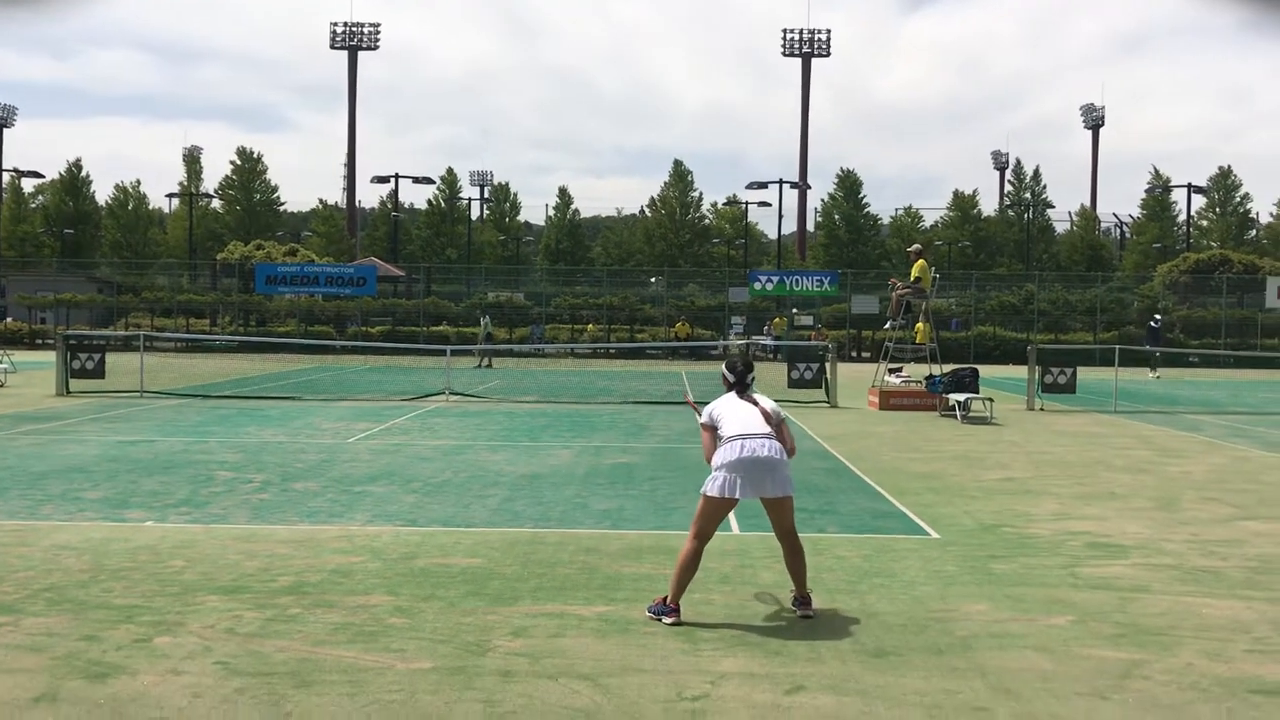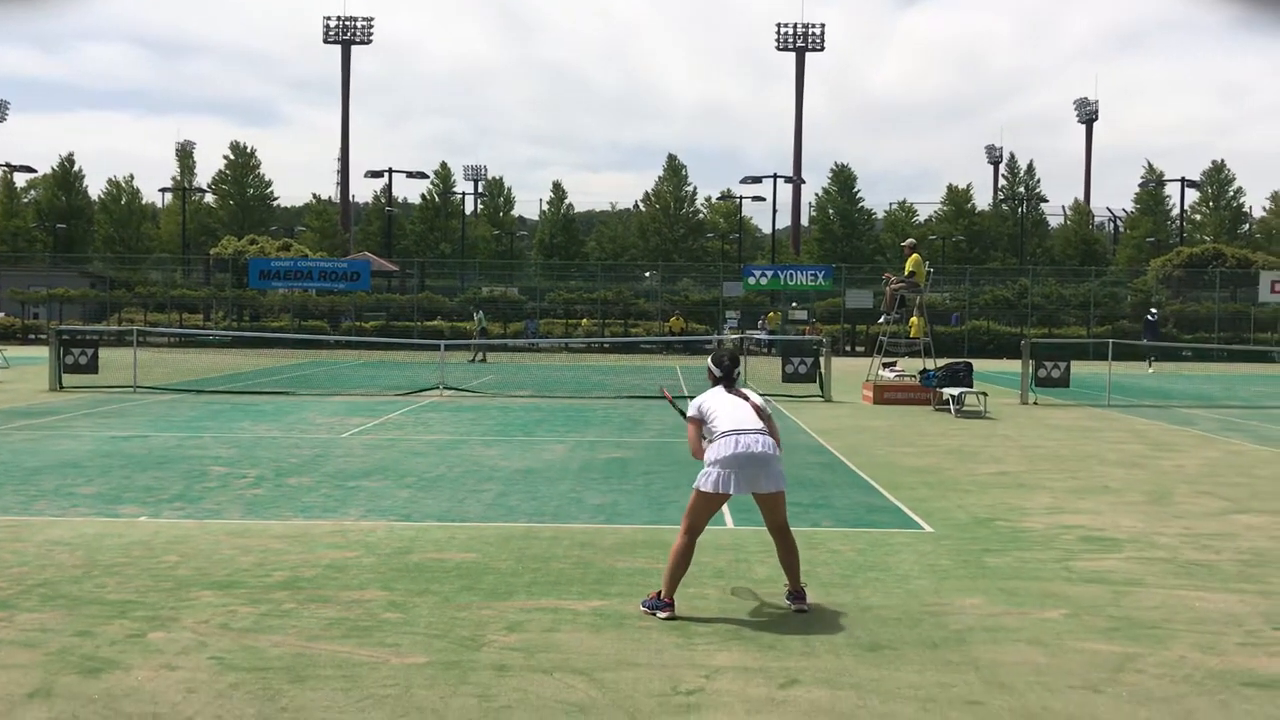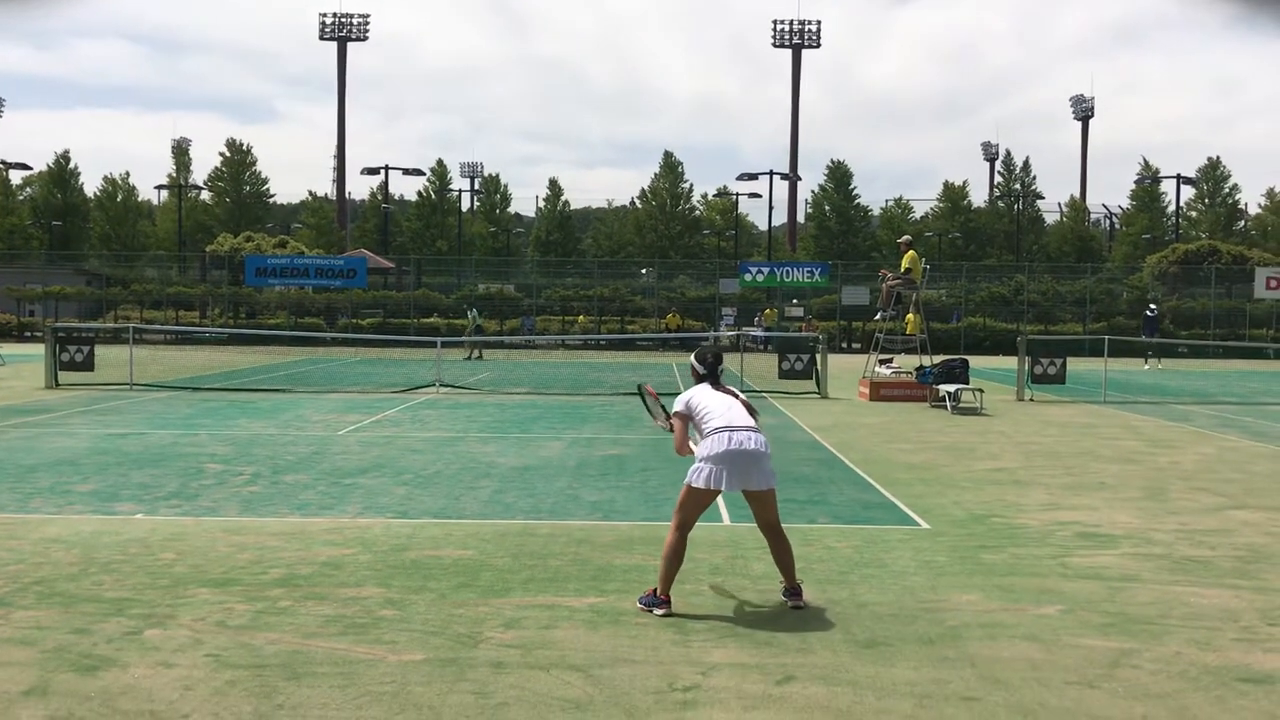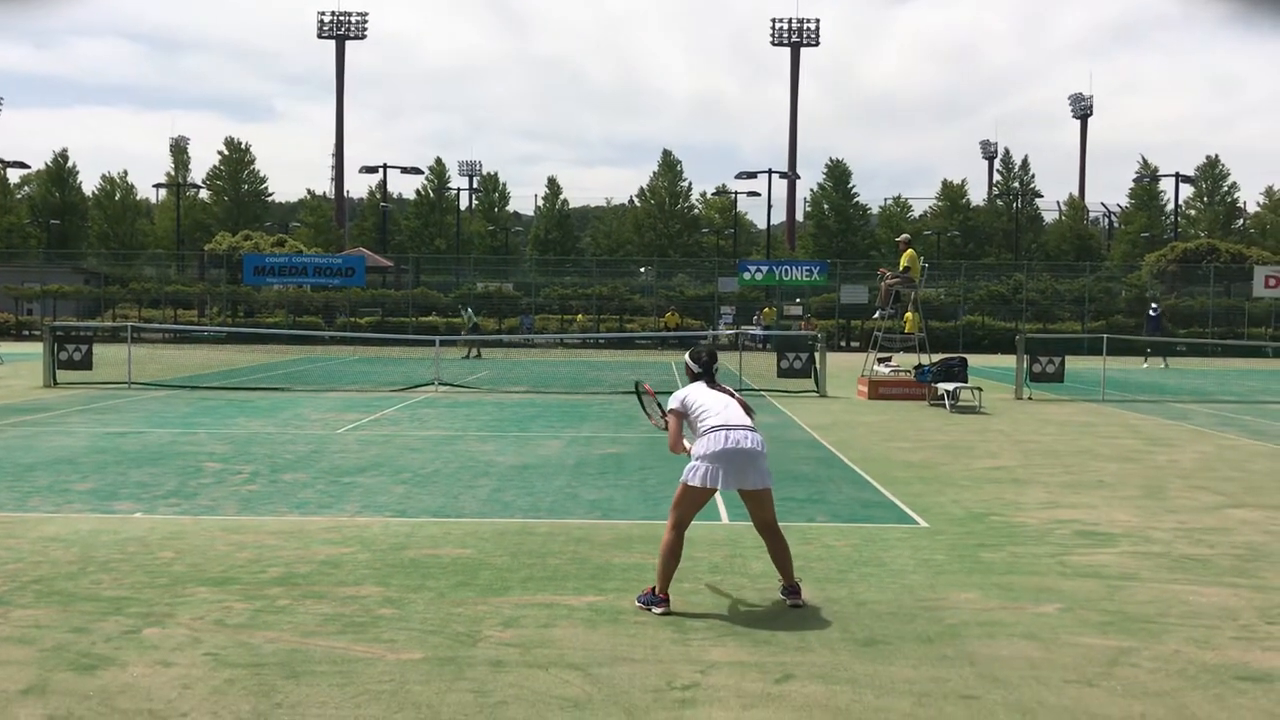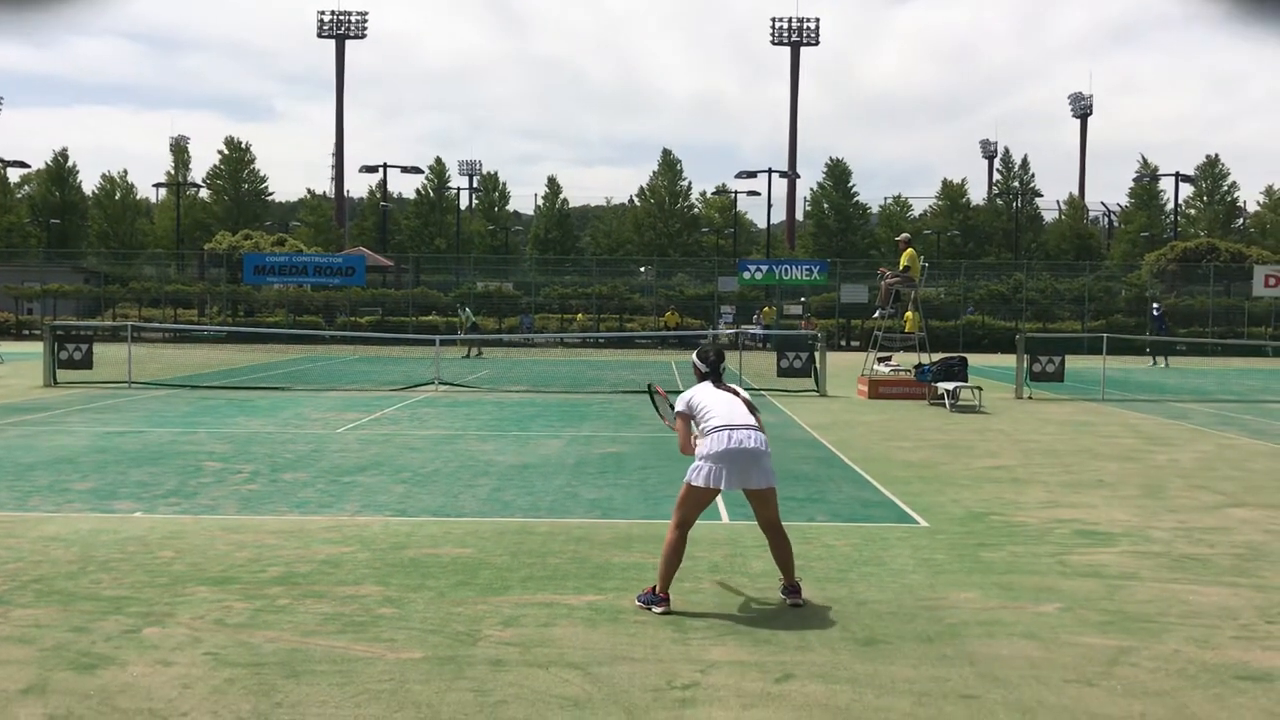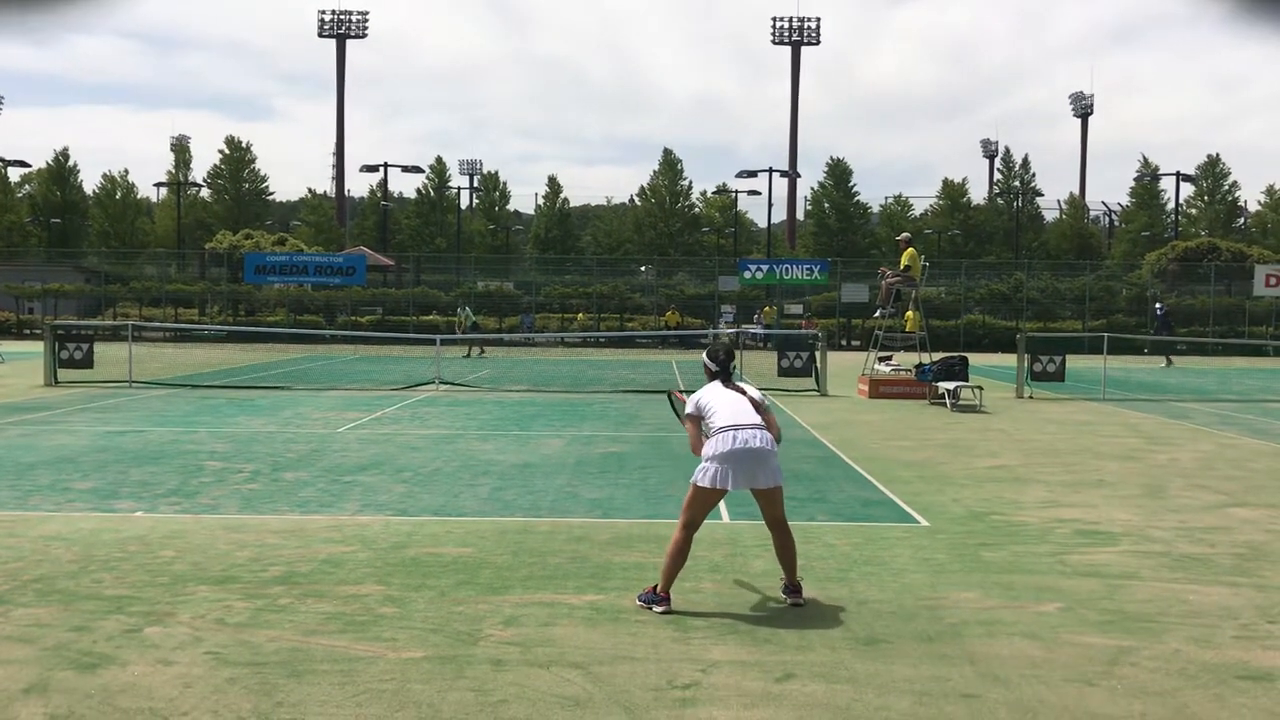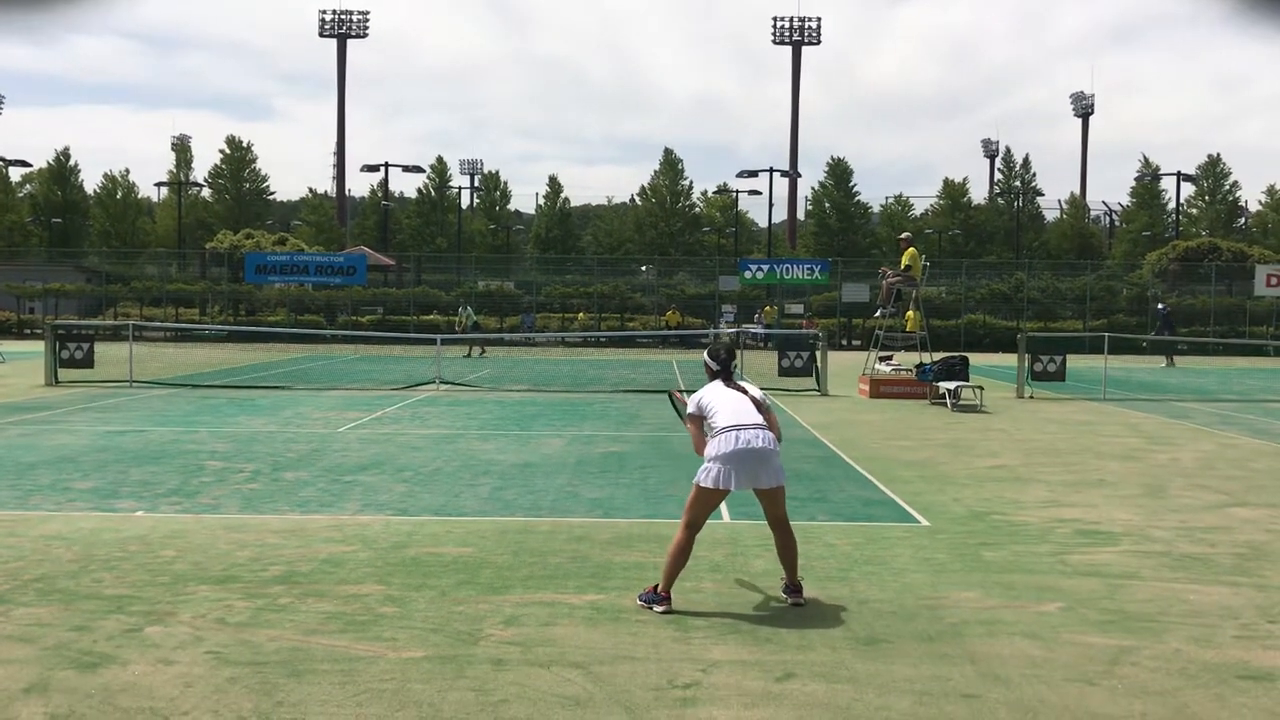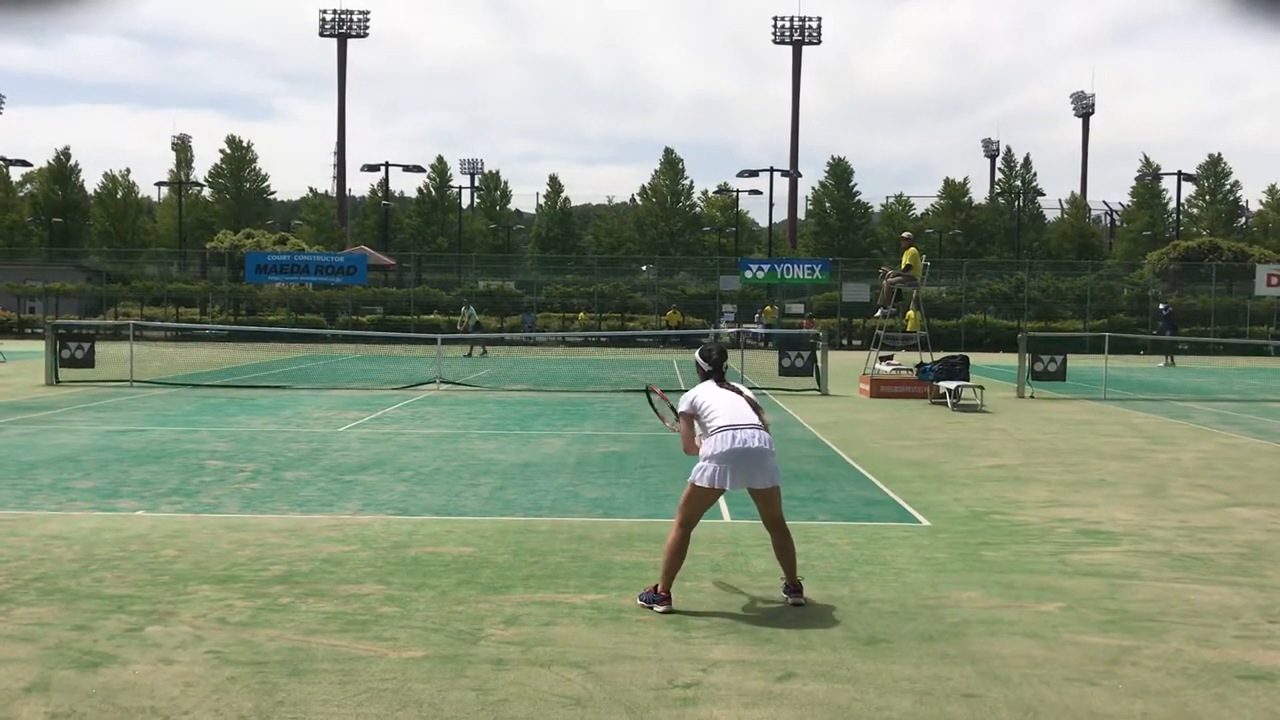
dt=0.2s
person 1, frame 1
left shoulder: (713, 407)
right shoulder: (768, 403)
left elbow: (710, 457)
right elbow: (790, 448)
left hip: (733, 457)
right hip: (773, 457)
left knee: (698, 536)
right knee: (788, 534)
left ankle: (670, 605)
right ankle: (803, 599)
person 1, frame 2
left shoulder: (701, 401)
right shoulder: (753, 396)
left elbow: (696, 451)
right elbow: (776, 440)
left hip: (726, 452)
right hip: (765, 452)
left knee: (689, 530)
right knee: (780, 528)
left ankle: (665, 600)
right ankle: (797, 593)
person 1, frame 3
left shoulder: (686, 397)
right shoulder: (735, 394)
left elbow: (680, 447)
left wrist: (693, 449)
left hip: (717, 450)
right hip: (757, 448)
left knee: (680, 526)
right knee: (771, 526)
left ankle: (661, 597)
right ankle: (793, 590)
person 1, frame 4
left shoulder: (681, 395)
right shoulder: (730, 393)
left elbow: (675, 445)
left wrist: (687, 447)
left hip: (714, 448)
right hip: (753, 447)
left knee: (676, 525)
right knee: (768, 526)
left ankle: (659, 595)
right ankle: (791, 589)
person 1, frame 5
left shoulder: (688, 396)
right shoulder: (738, 391)
left elbow: (685, 447)
right elbow: (762, 432)
left wrist: (697, 444)
left hip: (717, 448)
right hip: (756, 448)
left knee: (679, 524)
right knee: (771, 524)
left ankle: (659, 594)
right ankle: (792, 587)
person 1, frame 6
left shoulder: (698, 397)
right shoulder: (751, 391)
left elbow: (697, 448)
right elbow: (776, 435)
left hip: (723, 449)
right hip: (762, 447)
left knee: (687, 525)
right knee: (778, 523)
left ankle: (660, 594)
right ankle: (793, 587)
person 1, frame 7
left shoulder: (700, 396)
right shoulder: (752, 389)
left elbow: (700, 448)
right elbow: (777, 433)
left hip: (726, 449)
right hip: (765, 447)
left knee: (689, 525)
right knee: (779, 522)
left ankle: (661, 594)
right ankle: (793, 587)
person 1, frame 8
left shoulder: (692, 395)
right shoulder: (742, 390)
left elbow: (689, 448)
left wrist: (702, 444)
left hip: (722, 449)
right hip: (761, 446)
left knee: (684, 523)
right knee: (775, 522)
left ankle: (661, 593)
right ankle: (794, 586)
